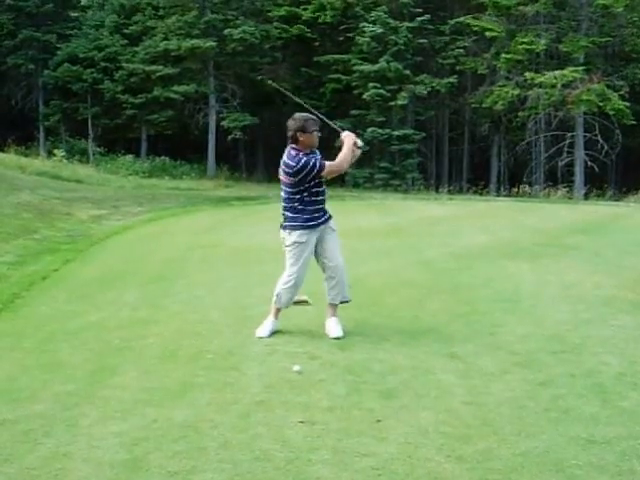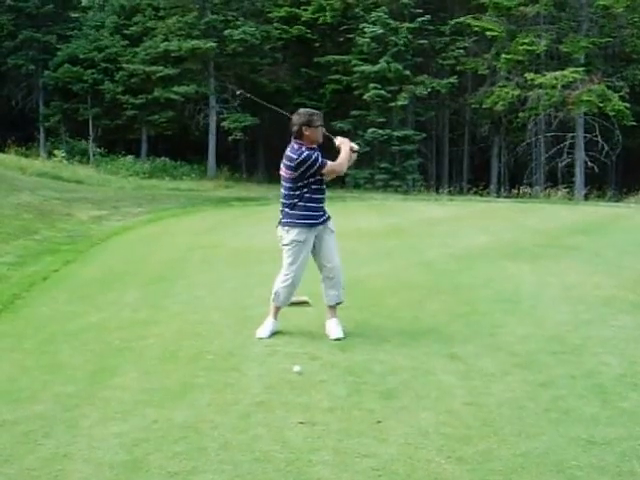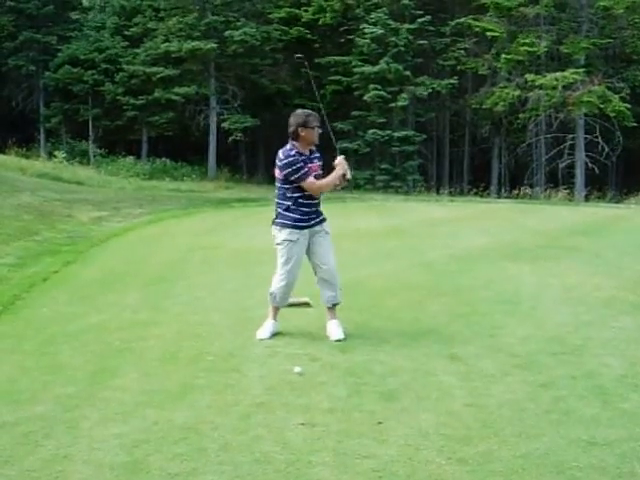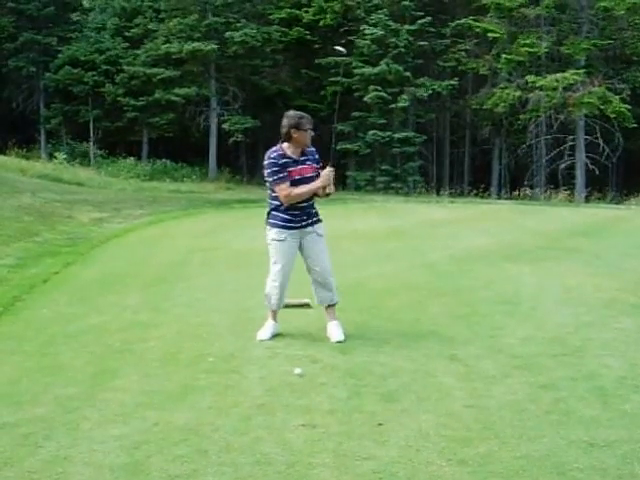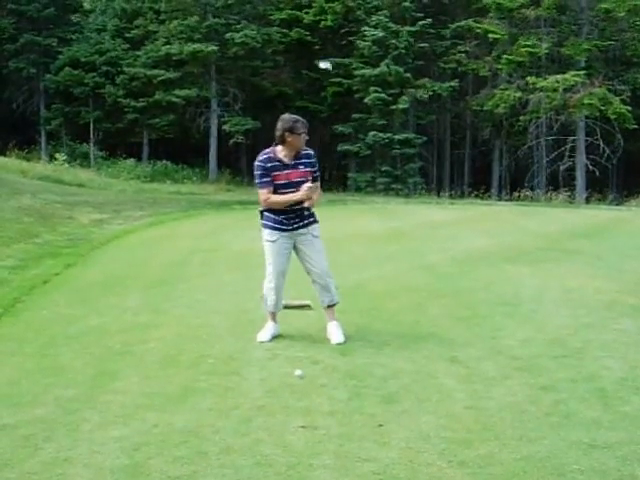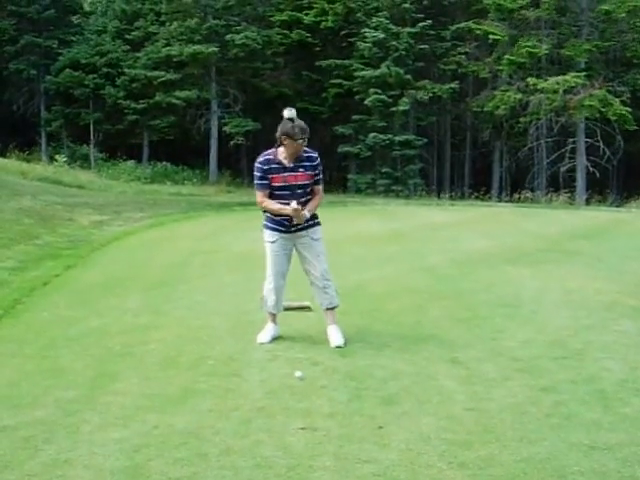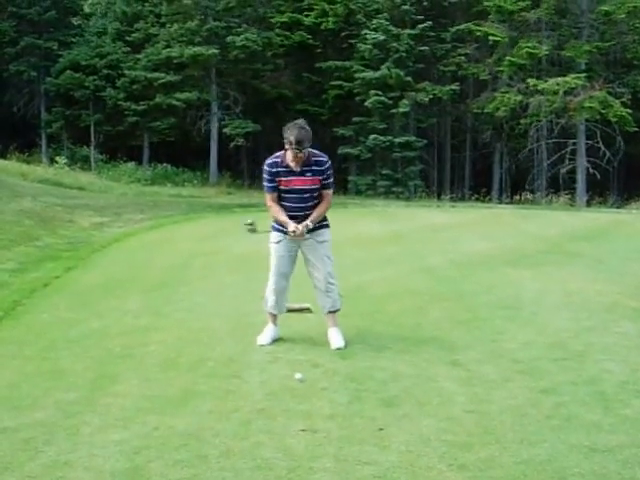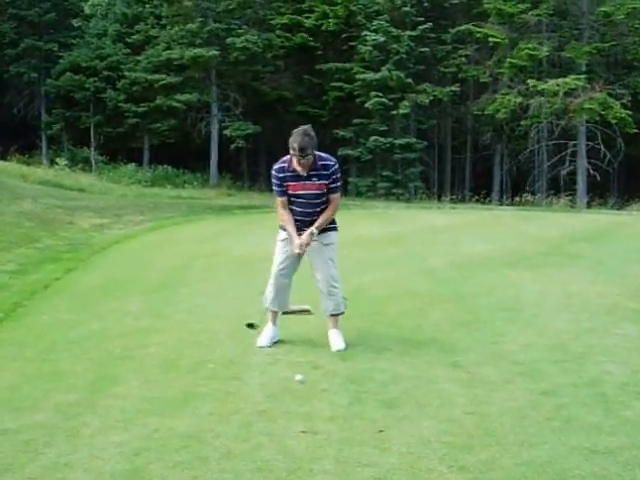
dt=0.2s
person 1, frame 1
left shoulder: (309, 150)
right shoulder: (296, 162)
left elbow: (328, 170)
right elbow: (335, 169)
left wrist: (349, 151)
right wrist: (349, 143)
left hip: (323, 221)
right hip: (299, 228)
left knee: (336, 267)
right knee: (293, 275)
left ankle: (332, 317)
right ankle: (272, 319)
person 1, frame 2
left shoulder: (308, 149)
right shoulder: (299, 155)
left elbow: (326, 173)
right elbow: (337, 169)
left wrist: (347, 154)
right wrist: (345, 147)
left hip: (320, 222)
right hip: (297, 226)
left knee: (332, 268)
right knee: (291, 274)
left ankle: (332, 319)
right ankle: (272, 319)
person 1, frame 3
left shoulder: (313, 152)
right shoulder: (289, 157)
left elbow: (320, 185)
right elbow: (316, 189)
left wrist: (339, 176)
right wrist: (339, 170)
left hip: (316, 224)
right hip: (291, 227)
left knee: (328, 270)
right knee: (286, 274)
left ankle: (332, 320)
right ankle: (272, 320)
person 1, frame 4
left shoulder: (312, 154)
right shoulder: (274, 157)
right elbow: (286, 196)
left wrist: (323, 187)
right wrist: (319, 182)
left hip: (310, 224)
right hip: (282, 227)
left knee: (322, 271)
right knee: (279, 275)
left ankle: (332, 321)
right ankle: (272, 321)
person 1, frame 5
left shoulder: (309, 156)
right shoulder: (264, 160)
left elbow: (315, 189)
right elbow: (266, 200)
left wrist: (312, 198)
right wrist: (298, 196)
left hip: (306, 226)
right hip: (276, 229)
left knee: (321, 272)
right knee: (274, 276)
left ankle: (332, 322)
right ankle: (272, 323)
person 1, frame 6
left shoulder: (312, 159)
right shoulder: (264, 162)
left elbow: (318, 193)
right elbow: (262, 201)
left wrist: (306, 212)
right wrist: (287, 210)
left hip: (308, 228)
right hip: (277, 230)
left knee: (320, 275)
right knee: (274, 277)
left ankle: (332, 325)
right ankle: (272, 324)
person 1, frame 7
left shoulder: (322, 162)
right shoulder: (272, 164)
left elbow: (327, 198)
right elbow: (271, 203)
left wrist: (308, 223)
right wrist: (289, 224)
left hip: (316, 230)
right hip: (283, 232)
left knee: (324, 277)
right knee: (278, 278)
left ankle: (333, 327)
right ankle: (272, 325)
person 1, frame 8
left shoulder: (329, 165)
right shoulder: (280, 169)
left elbow: (334, 203)
right elbow: (282, 208)
left wrist: (312, 231)
right wrist: (294, 236)
left hip: (322, 232)
right hip: (290, 232)
left knee: (328, 280)
right knee: (279, 276)
left ankle: (334, 329)
right ankle: (271, 326)
